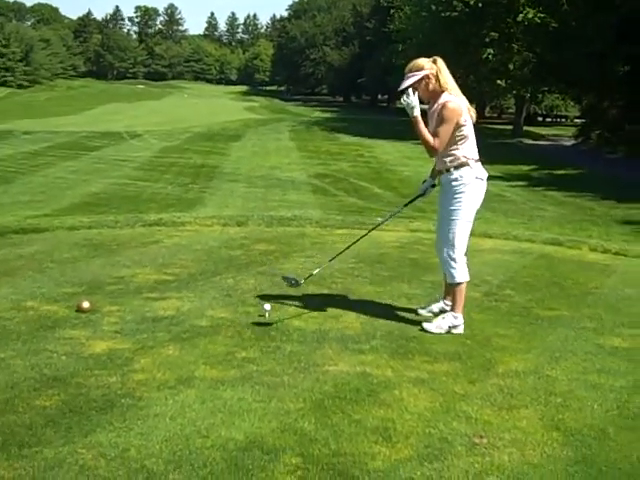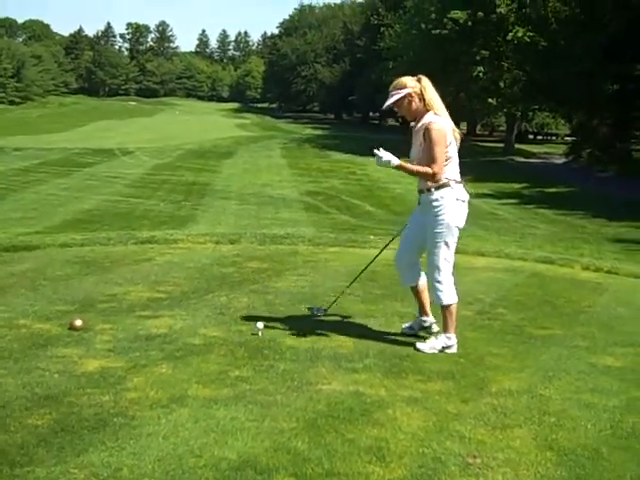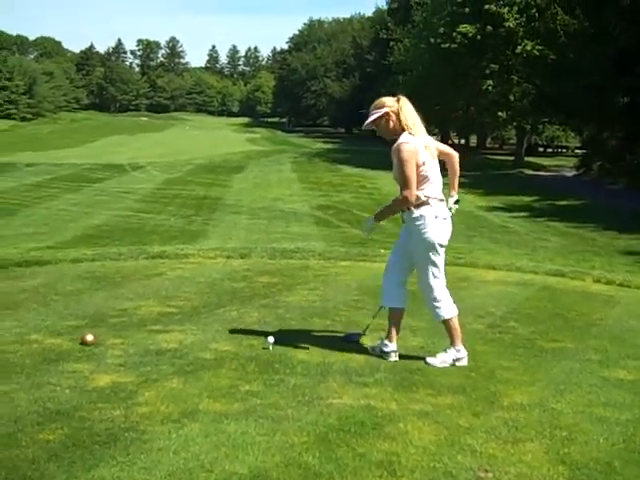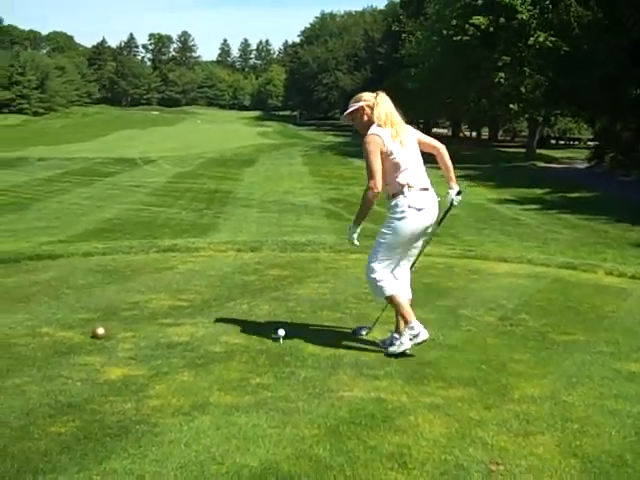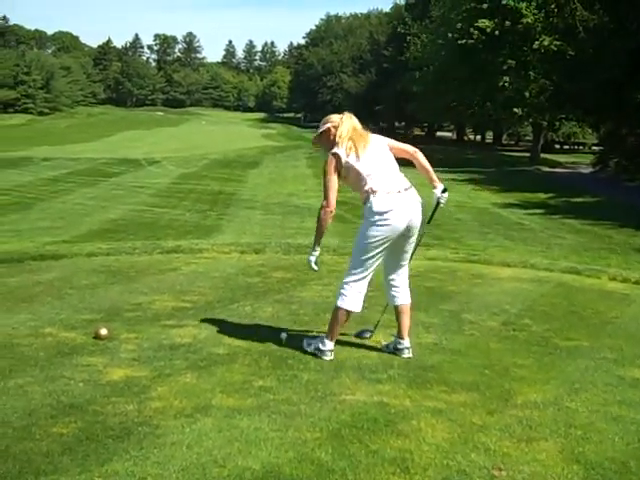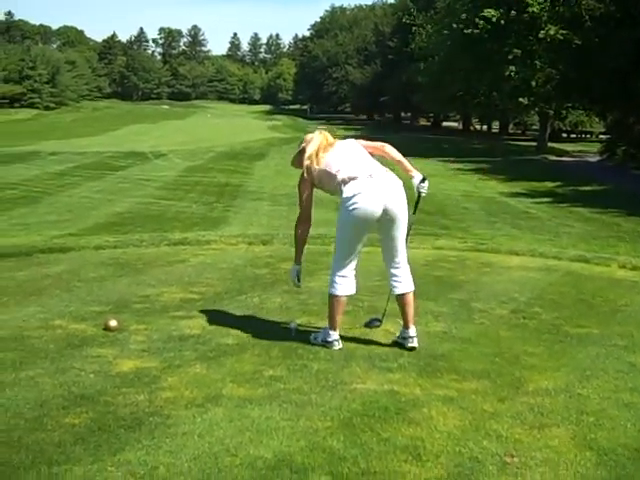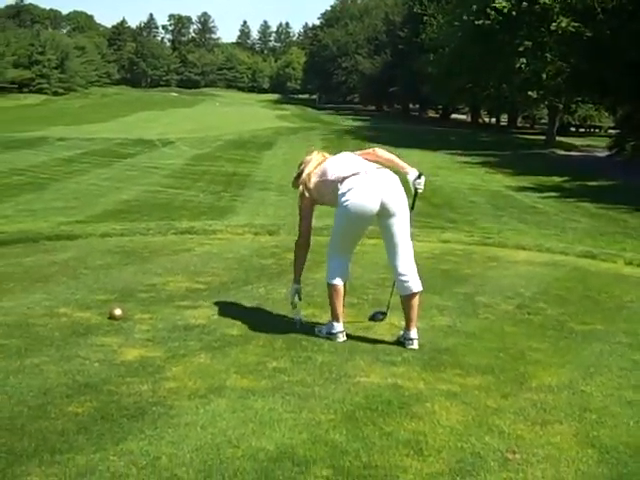
dt=0.3s
person 1, frame 1
left shoulder: (451, 105)
right shoulder: (436, 105)
left elbow: (435, 147)
left wrist: (414, 115)
right wrist: (432, 176)
left hip: (465, 181)
right hip: (450, 180)
left knee: (454, 248)
right knee: (444, 246)
left ankle: (455, 317)
right ankle: (448, 301)
person 1, frame 2
left shoulder: (434, 125)
right shoulder: (422, 124)
left elbow: (435, 173)
right elbow: (453, 143)
left wrist: (396, 163)
left hip: (446, 202)
right hip: (429, 201)
left knee: (439, 270)
right knee: (404, 258)
left ankle: (448, 337)
right ankle: (425, 317)
person 1, frame 3
left shoulder: (403, 146)
right shoulder: (419, 138)
left elbow: (408, 196)
right elbow: (453, 155)
left wrist: (376, 218)
right wrist: (453, 193)
left hip: (427, 220)
right hip: (421, 219)
left knee: (434, 287)
right knee: (393, 276)
left ankle: (457, 350)
right ankle: (390, 344)
person 1, frame 4
left shoulder: (372, 137)
right shoulder: (403, 129)
left elbow: (375, 187)
right elbow: (439, 148)
left wrist: (356, 223)
right wrist: (452, 184)
left hip: (408, 207)
right hip: (427, 202)
left knee: (377, 270)
right knee: (397, 269)
left ankle: (413, 326)
right ankle: (401, 334)
person 1, frame 5
left shoulder: (335, 156)
right shoulder: (375, 139)
left elbow: (328, 207)
right elbow: (414, 152)
left wrist: (316, 248)
right wrist: (437, 183)
left hip: (384, 212)
right hip: (412, 203)
left knee: (355, 279)
right knee: (397, 275)
left ankle: (326, 343)
right ankle: (402, 342)
person 1, frame 6
left shoulder: (310, 170)
right shoulder: (349, 144)
left elbow: (304, 220)
right elbow: (385, 148)
left wrist: (297, 262)
right wrist: (414, 174)
left hip: (361, 197)
right hip: (392, 187)
left knee: (343, 268)
right knee: (398, 263)
left ankle: (331, 334)
right ankle: (409, 332)
person 1, frame 7
left shoulder: (310, 186)
right shoulder: (346, 157)
left elbow: (303, 240)
right elbow: (375, 152)
left wrist: (296, 282)
right wrist: (409, 171)
left hip: (357, 194)
right hip: (390, 185)
left knee: (338, 257)
right knee: (404, 262)
left ankle: (336, 326)
right ankle: (411, 333)
